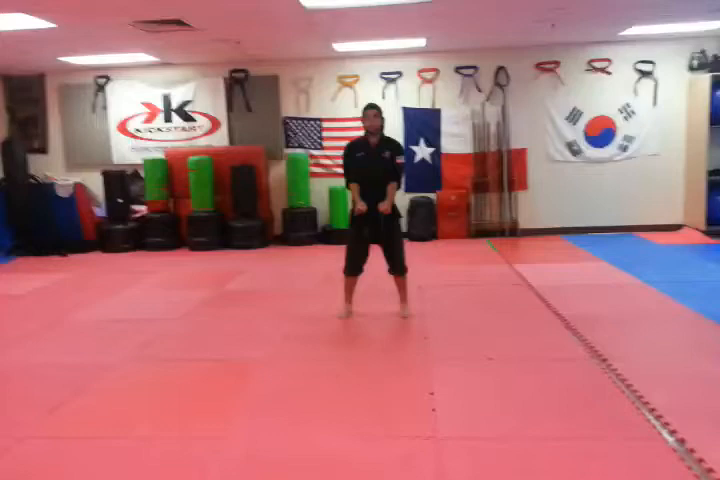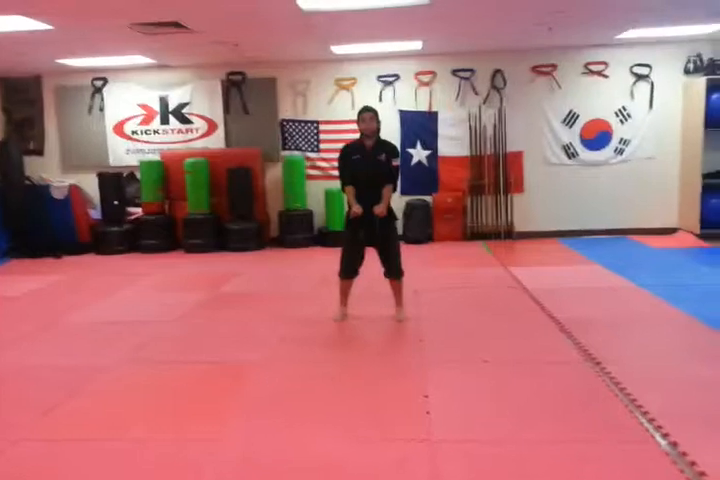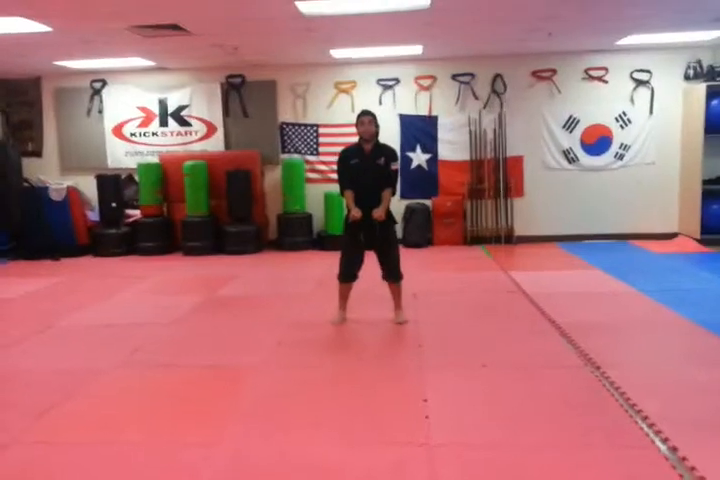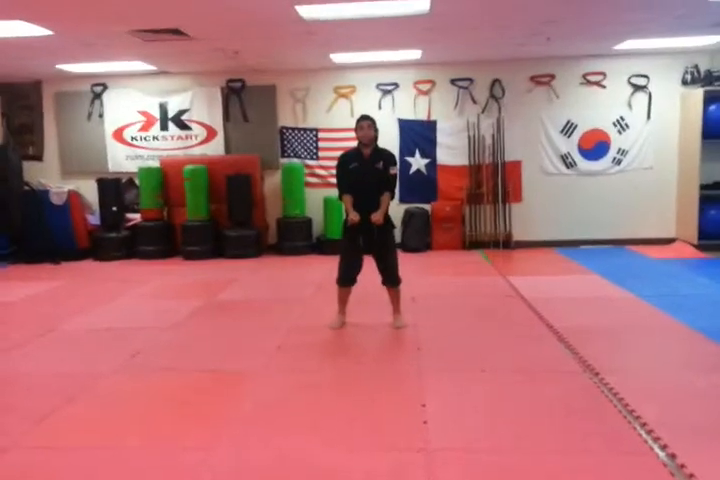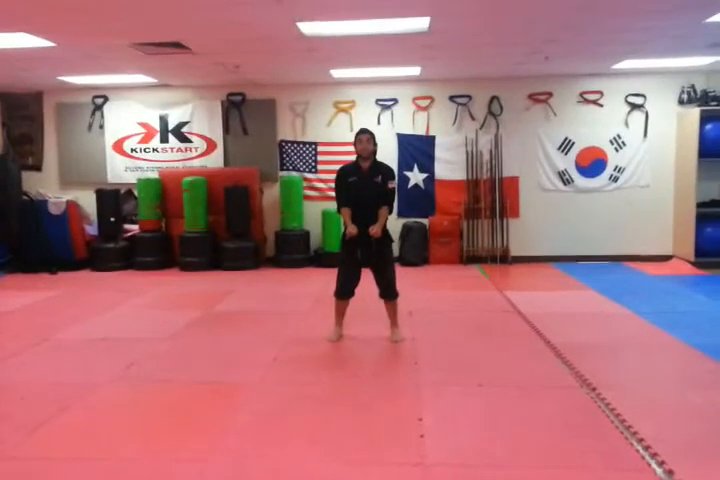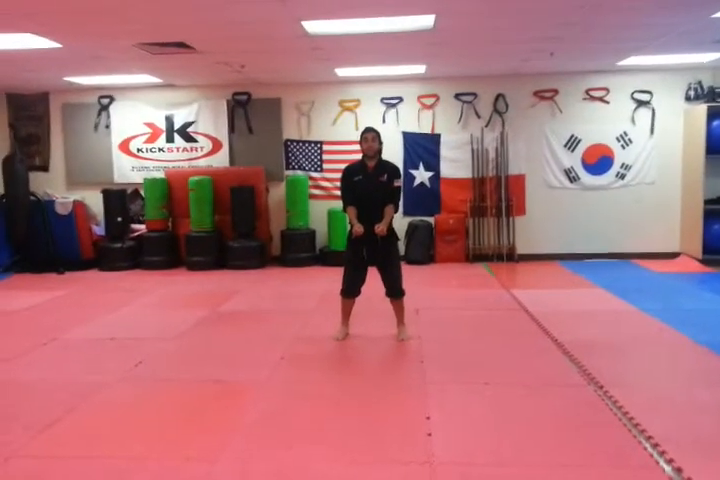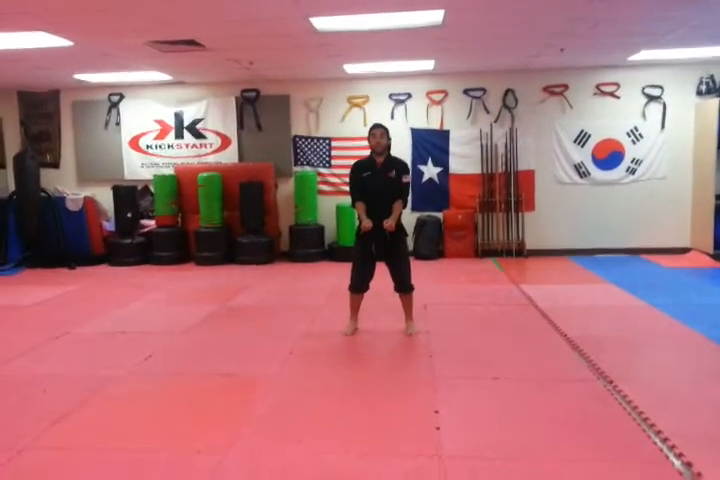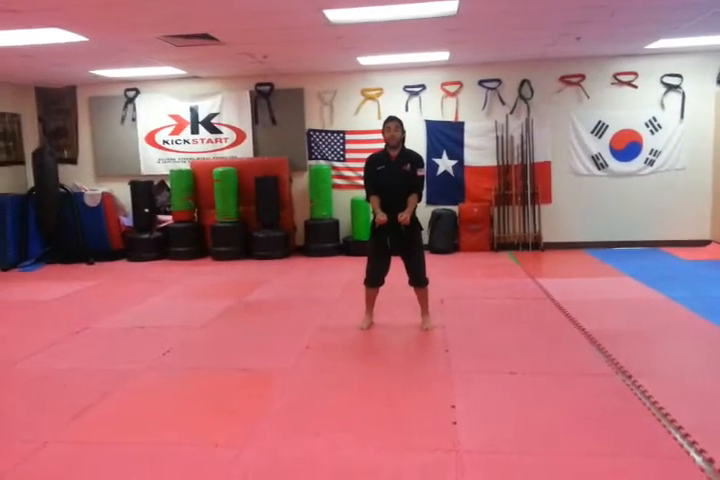
dt=0.3s
person 1, frame 1
left shoulder: (393, 147)
right shoulder: (353, 148)
left elbow: (394, 179)
right elbow: (351, 179)
left wrist: (388, 201)
right wrist: (358, 201)
left hip: (386, 209)
right hip: (361, 209)
left knee: (396, 259)
right knee: (353, 260)
left ankle: (404, 303)
right ankle: (348, 304)
person 1, frame 2
left shoulder: (389, 149)
right shoulder: (348, 151)
left elbow: (390, 182)
right elbow: (346, 182)
left wrist: (384, 204)
right wrist: (354, 204)
left hip: (382, 212)
right hip: (357, 212)
left knee: (393, 262)
right knee: (348, 263)
left ankle: (399, 306)
right ankle: (343, 307)
person 1, frame 3
left shoulder: (388, 153)
right shoulder: (347, 155)
left elbow: (390, 185)
right elbow: (345, 186)
left wrist: (382, 208)
right wrist: (352, 208)
left hip: (381, 216)
right hip: (356, 216)
left knee: (392, 265)
right knee: (347, 267)
left ankle: (398, 309)
right ankle: (341, 310)
person 1, frame 4
left shoulder: (387, 158)
right shoulder: (346, 159)
left elbow: (388, 190)
right elbow: (344, 190)
left wrist: (381, 211)
right wrist: (351, 211)
left hip: (380, 220)
right hip: (354, 220)
left knee: (390, 270)
right knee: (346, 271)
left ankle: (397, 313)
right ankle: (341, 314)
person 1, frame 5
left shoulder: (386, 172)
right shoulder: (345, 173)
left elbow: (387, 203)
right elbow: (343, 203)
left wrist: (379, 224)
right wrist: (349, 224)
left hip: (378, 233)
right hip: (353, 233)
left knee: (387, 283)
right knee: (344, 283)
left ankle: (394, 327)
right ankle: (338, 327)
person 1, frame 6
left shoulder: (391, 170)
right shoulder: (350, 171)
left elbow: (393, 202)
right elbow: (348, 202)
left wrist: (385, 223)
right wrist: (355, 223)
left hip: (384, 232)
right hip: (359, 232)
left knee: (394, 282)
right knee: (350, 282)
left ankle: (401, 325)
right ankle: (344, 325)
person 1, frame 7
left shoulder: (400, 166)
right shoulder: (359, 167)
left elbow: (401, 198)
right elbow: (357, 198)
left wrist: (393, 218)
right wrist: (364, 218)
left hip: (392, 228)
right hip: (367, 228)
left knee: (403, 277)
right knee: (359, 277)
left ankle: (409, 320)
right ankle: (353, 320)
person 1, frame 8
left shoulder: (414, 159)
right shoulder: (373, 161)
left elbow: (416, 191)
right elbow: (371, 192)
left wrist: (408, 212)
right wrist: (378, 212)
left hip: (407, 221)
right hip: (382, 221)
left knee: (418, 271)
right knee: (374, 272)
left ankle: (425, 315)
right ankle: (369, 314)
